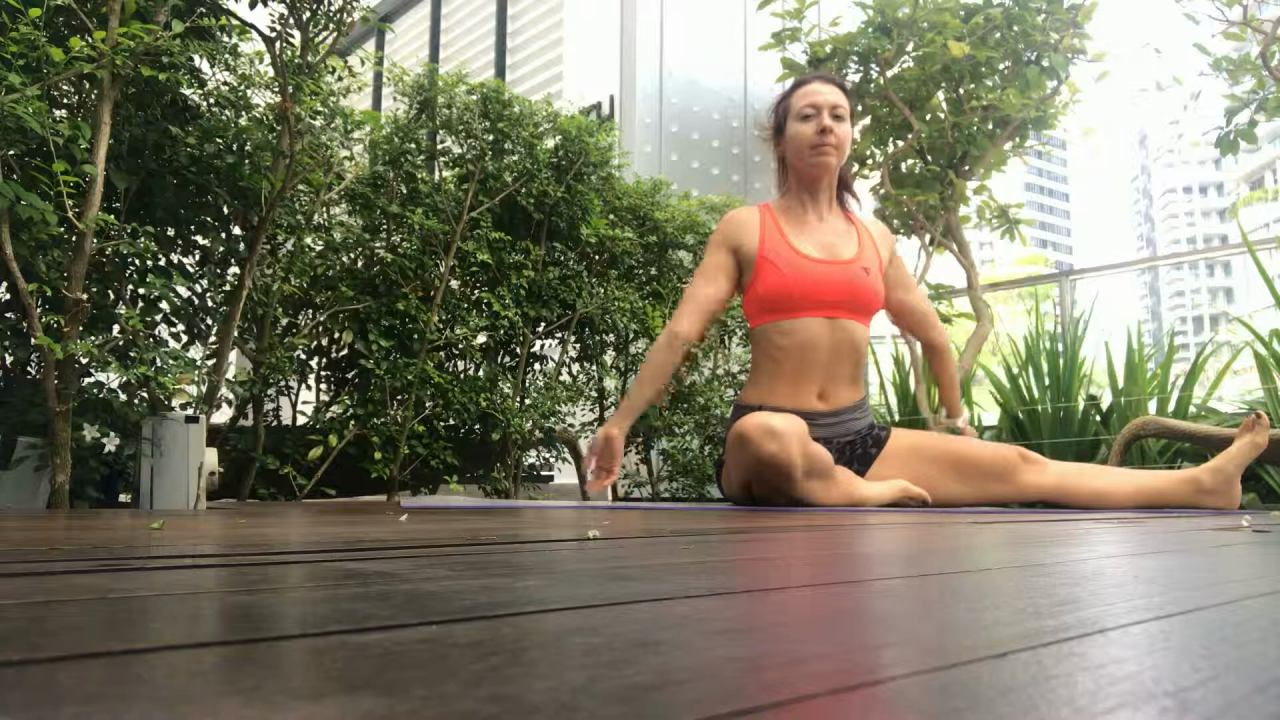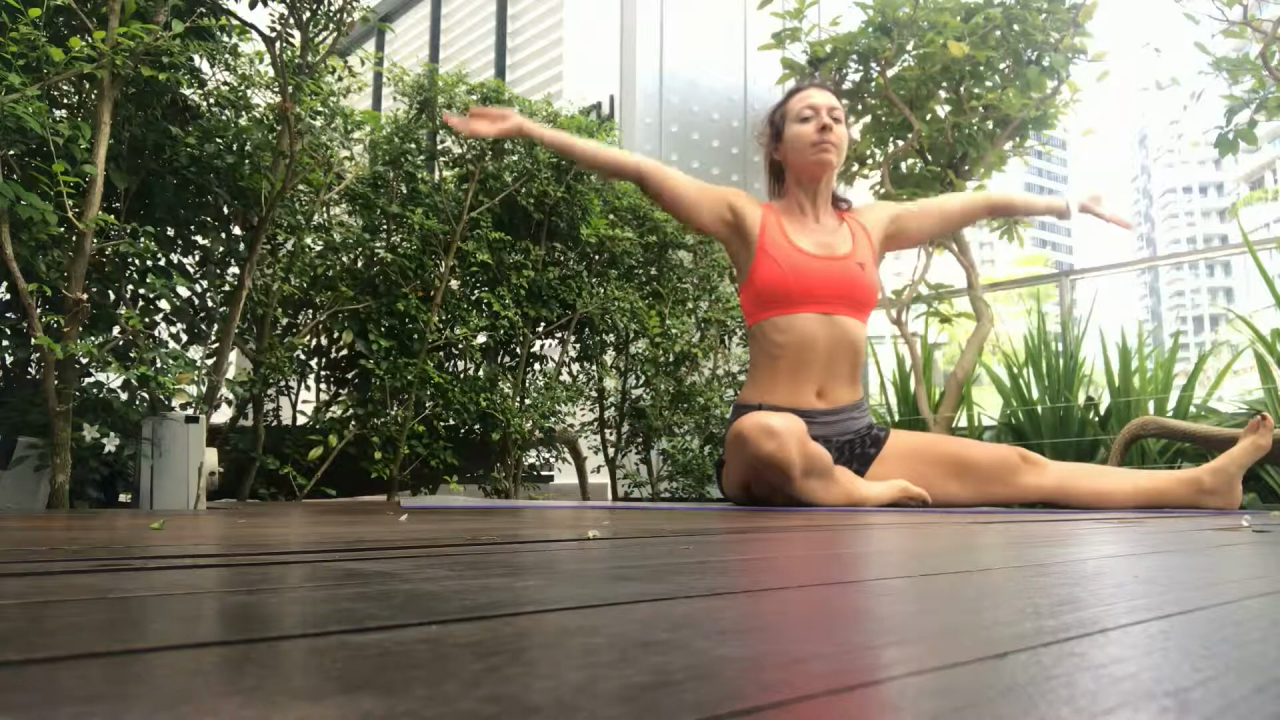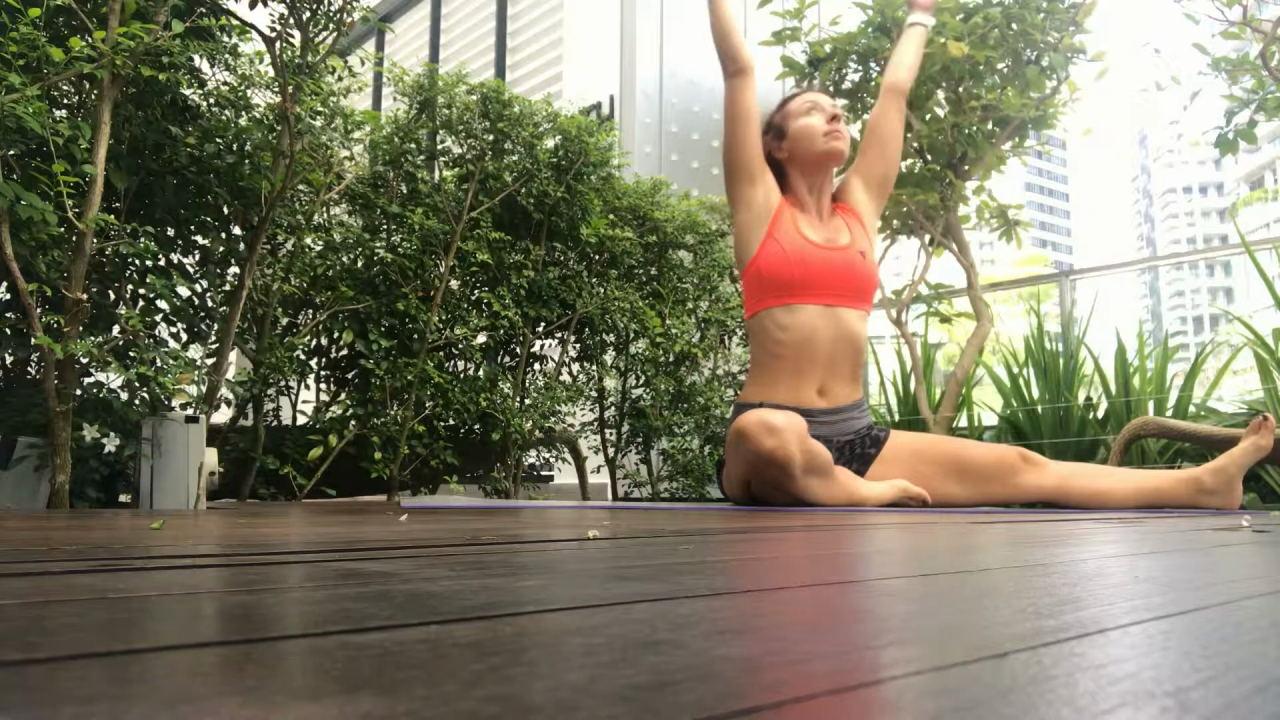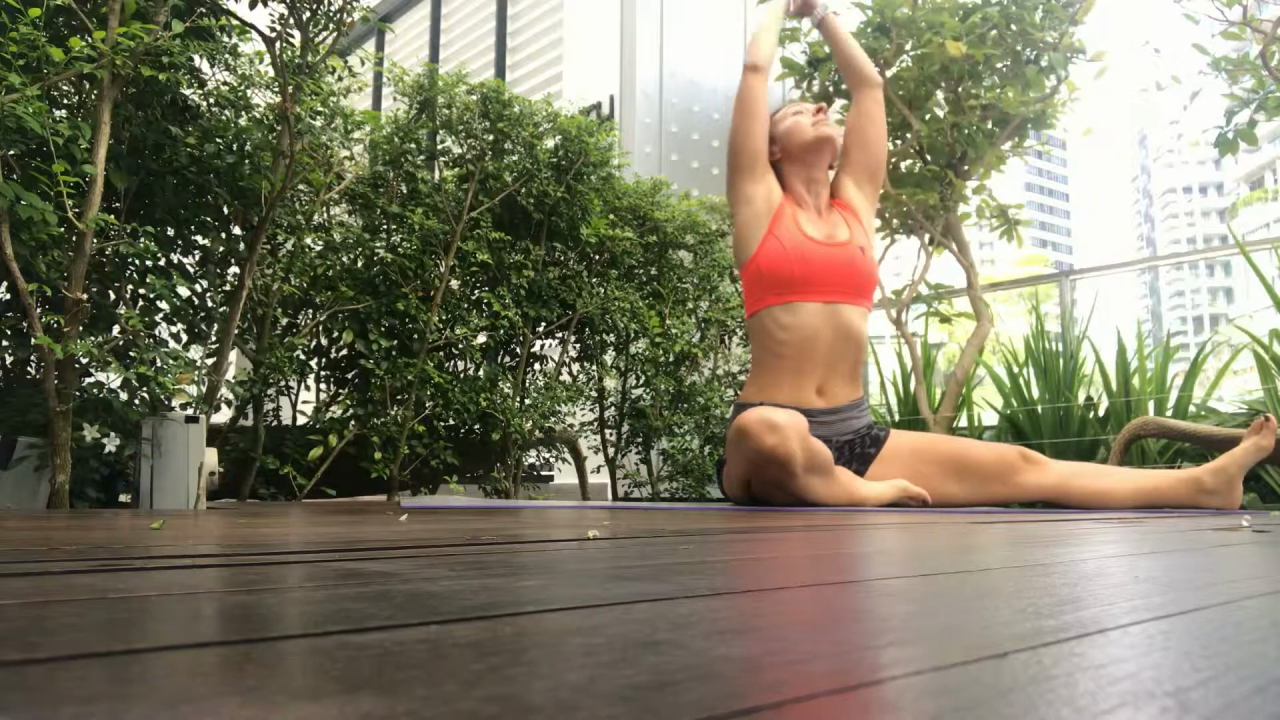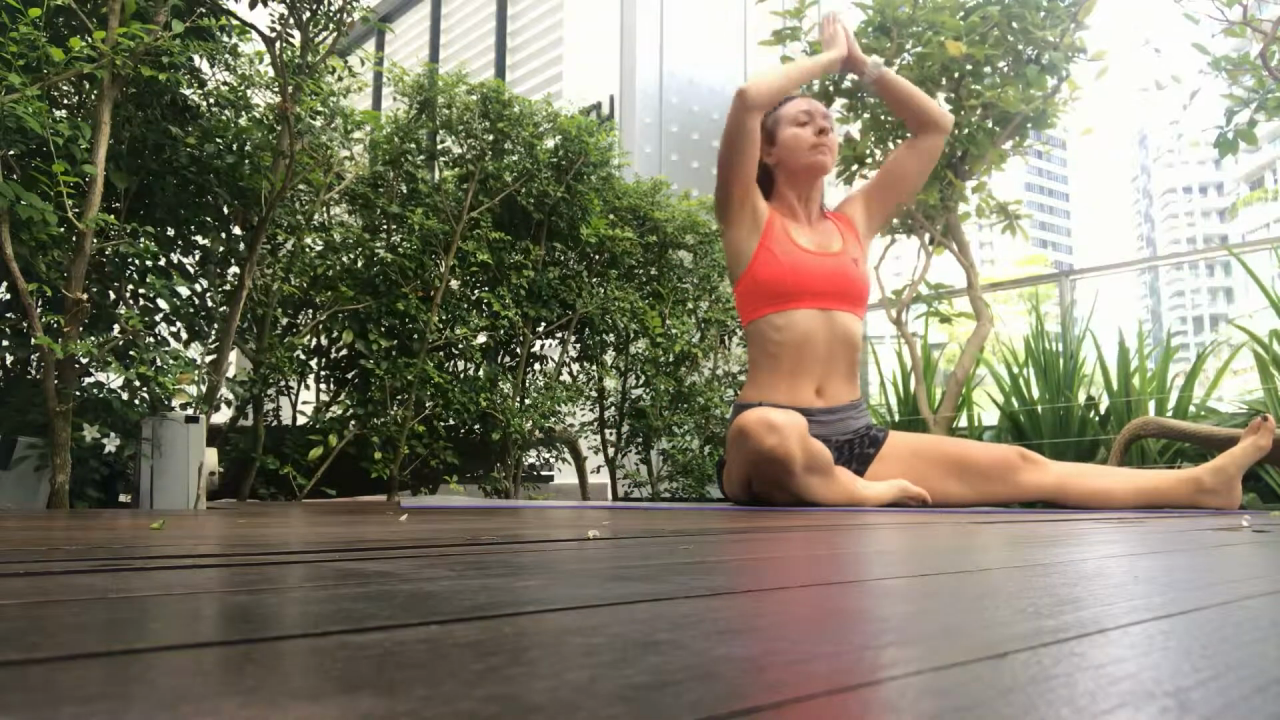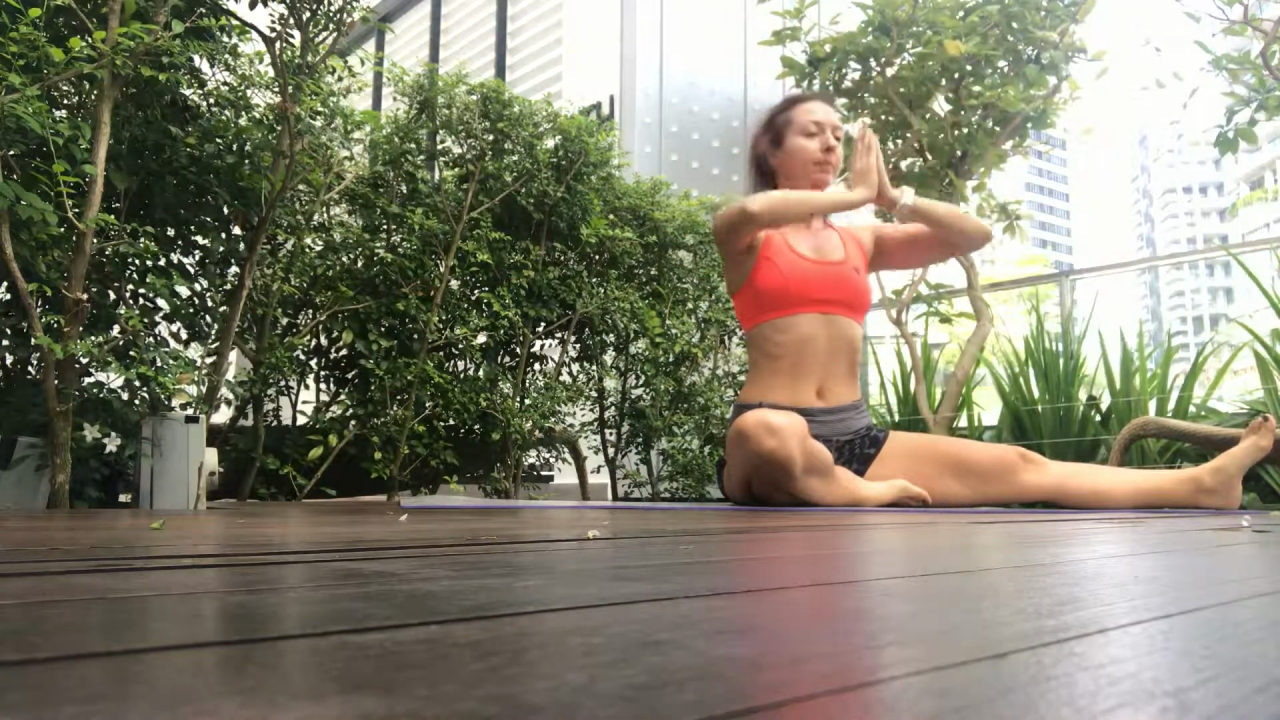
dt=0.5s
person 1, frame 1
left shoulder: (873, 237)
right shoulder: (744, 228)
left elbow: (929, 331)
right elbow: (682, 329)
left wrist: (955, 413)
right wrist: (619, 423)
left hip: (860, 433)
right hip: (771, 437)
left knee: (1019, 466)
right knee: (766, 436)
left ankle: (1197, 485)
right ankle: (868, 497)
person 1, frame 2
left shoulder: (867, 226)
right shoulder: (743, 218)
left elbow: (969, 206)
right elbow: (637, 168)
left wrist: (1063, 205)
right wrist: (529, 127)
left hip: (857, 435)
right hip: (777, 436)
left knee: (1017, 465)
right knee: (772, 444)
left ankle: (1196, 480)
right ankle: (864, 503)
person 1, frame 3
left shoulder: (859, 210)
right shoulder: (761, 207)
left elbow: (893, 93)
right elbow: (739, 73)
left hip: (856, 436)
right hip: (761, 452)
left knee: (1023, 469)
right knee: (766, 435)
right ankle: (858, 495)
person 1, frame 4
left shoulder: (855, 206)
right shoulder: (760, 204)
left elbow: (868, 84)
right elbow: (755, 69)
left hip: (853, 435)
right hip: (770, 445)
left knee: (1023, 467)
right knee: (767, 431)
right ankle: (859, 496)
person 1, frame 5
left shoulder: (853, 223)
right shoulder: (750, 220)
left elbow: (935, 126)
right elbow: (748, 99)
left wrist: (860, 63)
right wrist: (829, 58)
left hip: (854, 436)
right hip: (772, 442)
left knee: (1021, 467)
right knee: (768, 431)
right ankle: (861, 495)
person 1, frame 6
left shoulder: (860, 239)
right shoulder: (742, 228)
left elbow: (976, 233)
right elbow: (753, 211)
left wrist: (891, 197)
right wrist: (859, 191)
left hip: (853, 435)
right hip: (771, 442)
left knee: (1020, 466)
right knee: (766, 433)
left ankle: (1200, 485)
right ankle: (866, 496)
